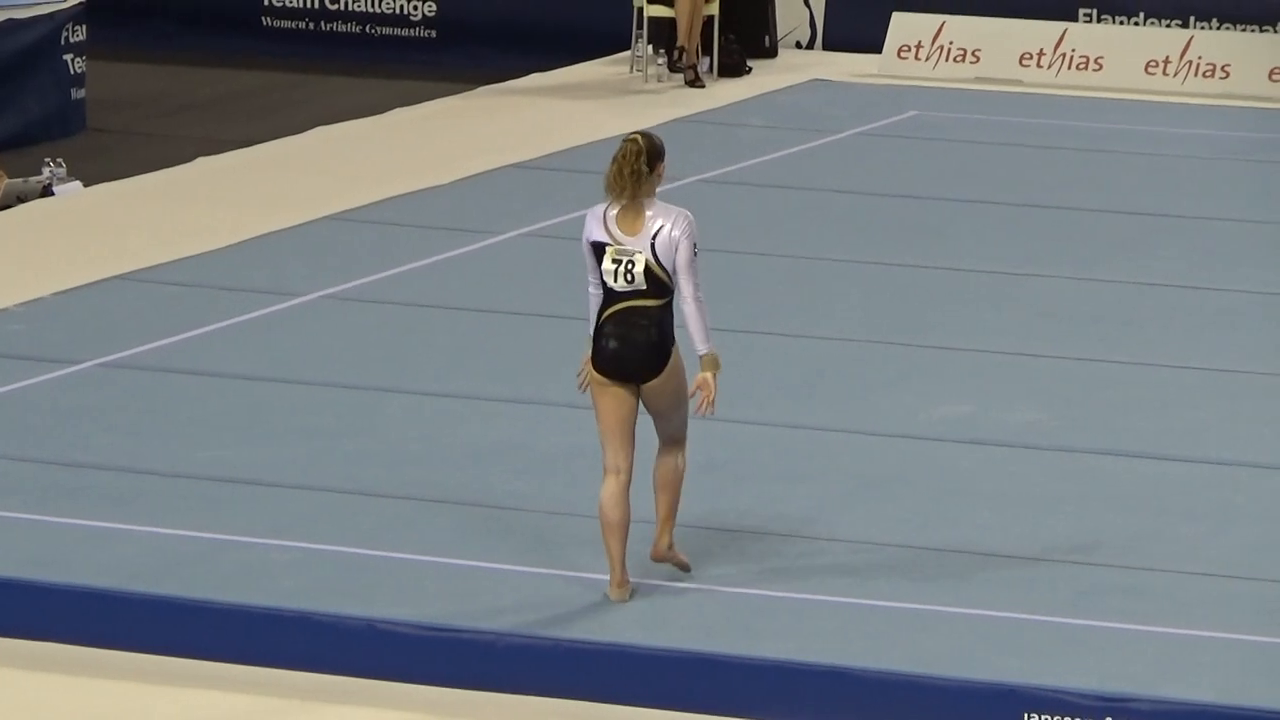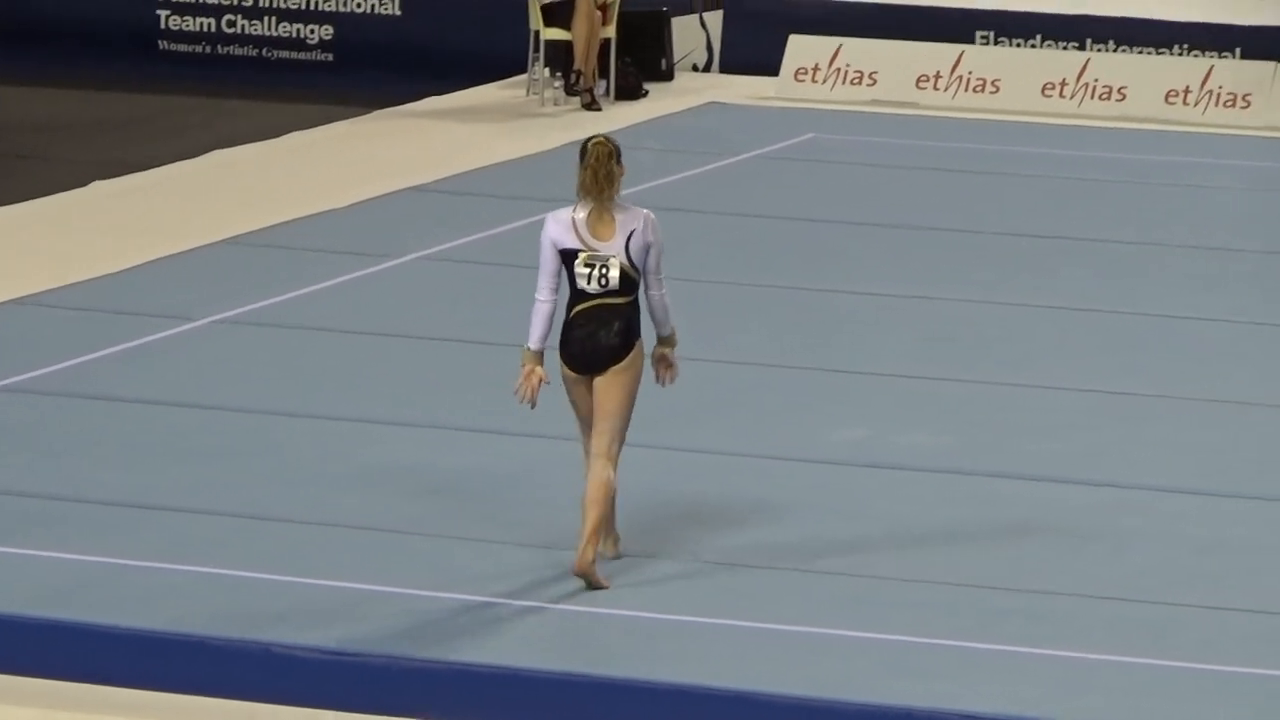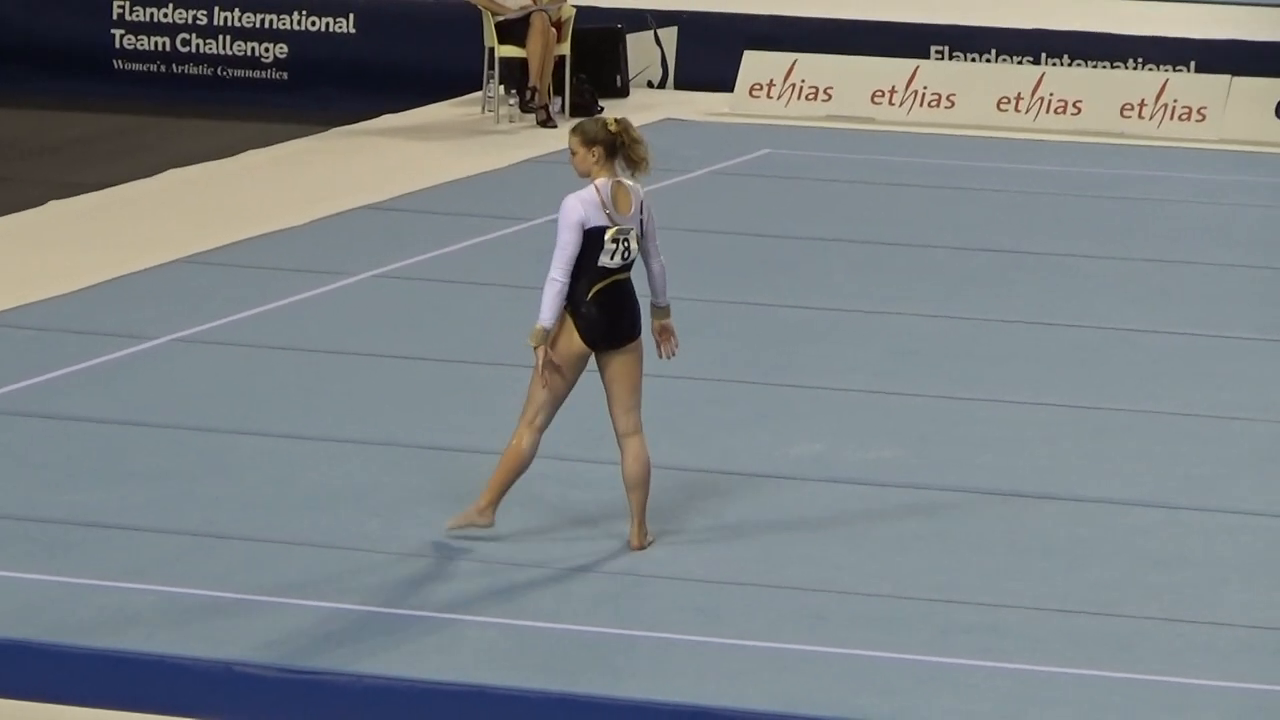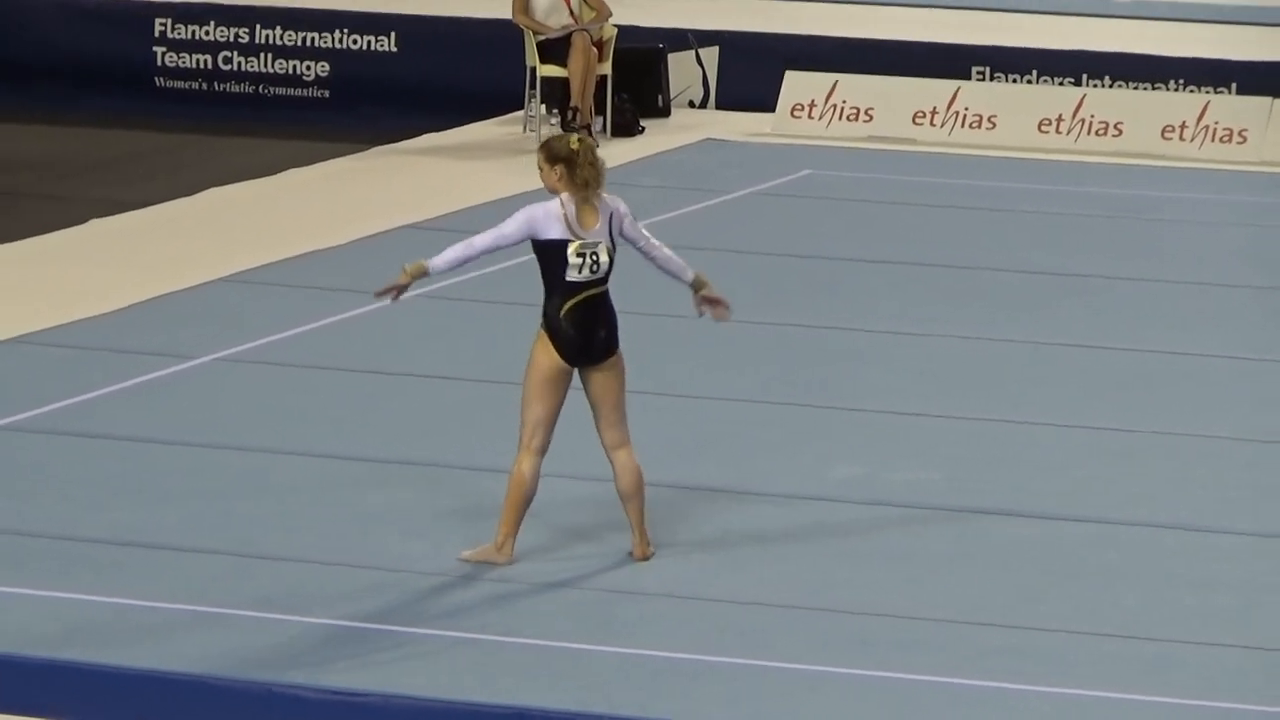
dt=1s
person 1, frame 1
left shoulder: (595, 218)
right shoulder: (677, 221)
left elbow: (595, 290)
right elbow: (689, 295)
right wrist: (707, 362)
left hip: (608, 347)
right hip: (654, 349)
left knee: (615, 470)
right knee: (673, 443)
left ankle: (618, 579)
right ankle: (663, 540)
person 1, frame 2
left shoulder: (557, 223)
right shoulder: (643, 222)
left elbow: (546, 295)
right elbow: (655, 289)
left wrist: (533, 356)
right wrist: (665, 340)
left hip: (576, 340)
right hip: (620, 341)
left knee: (594, 446)
right knee: (605, 455)
left ankle: (608, 537)
right ankle: (587, 550)
person 1, frame 3
left shoulder: (578, 204)
right shoulder: (637, 196)
left elbow: (560, 274)
right elbow: (654, 261)
left wrist: (541, 336)
right wrist: (661, 312)
left hip: (584, 317)
right hip: (625, 316)
left knee: (532, 422)
right knee: (630, 431)
left ankle: (485, 508)
right ankle: (639, 530)
person 1, frame 4
left shoulder: (541, 215)
right shoulder: (611, 208)
left elbow: (479, 243)
right elbow: (653, 247)
left wrist: (422, 270)
right wrist: (696, 283)
left hip: (560, 333)
right hip: (603, 330)
left knee: (532, 446)
right knee: (619, 443)
left ankle: (503, 544)
right ankle: (640, 541)
